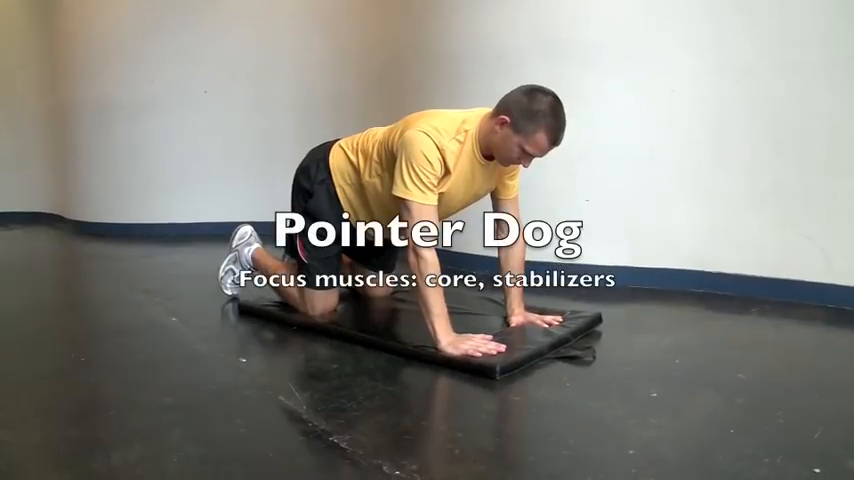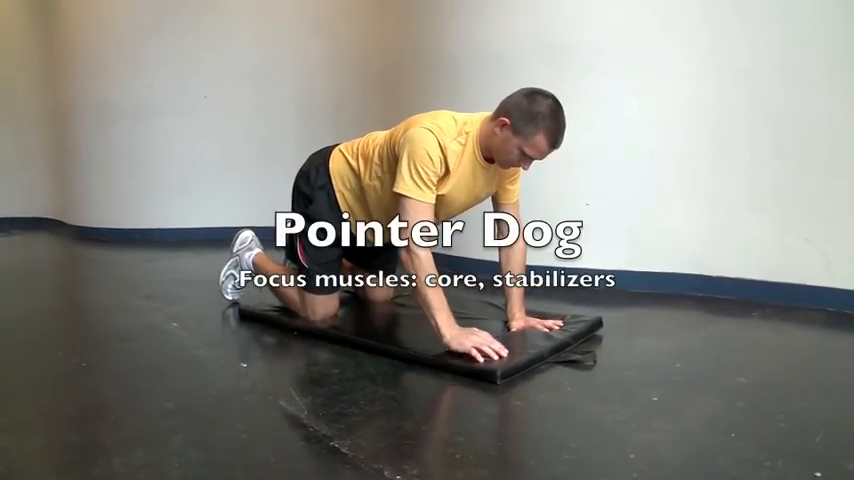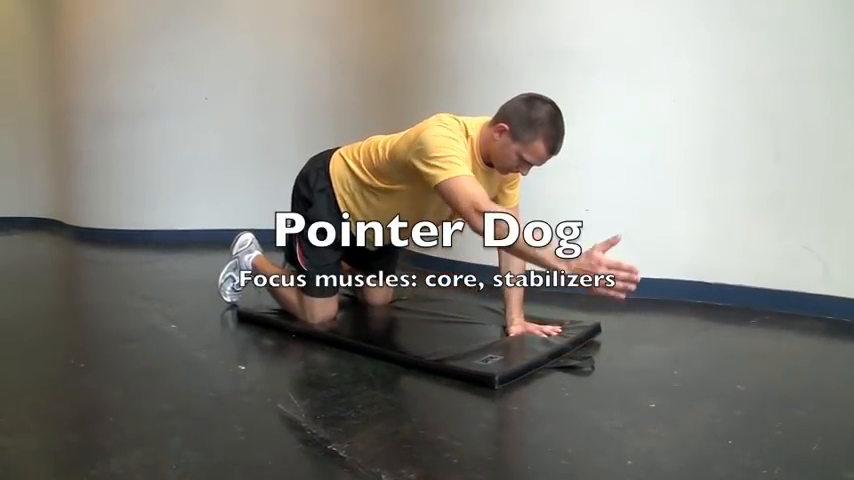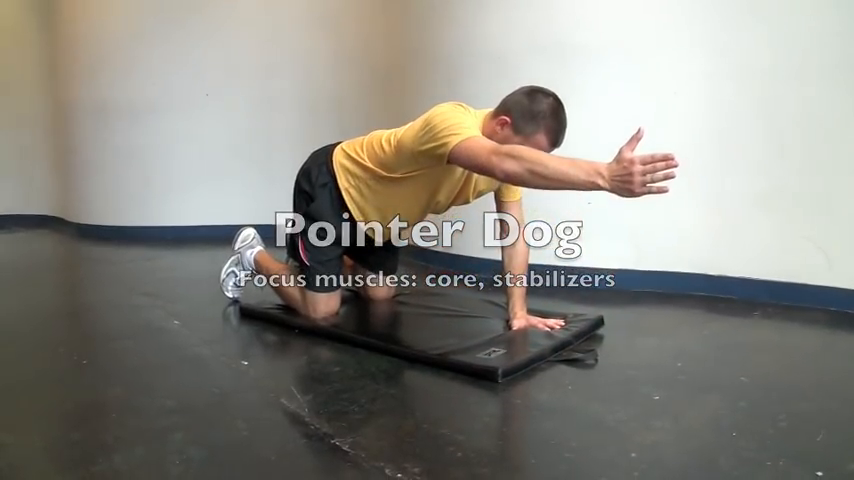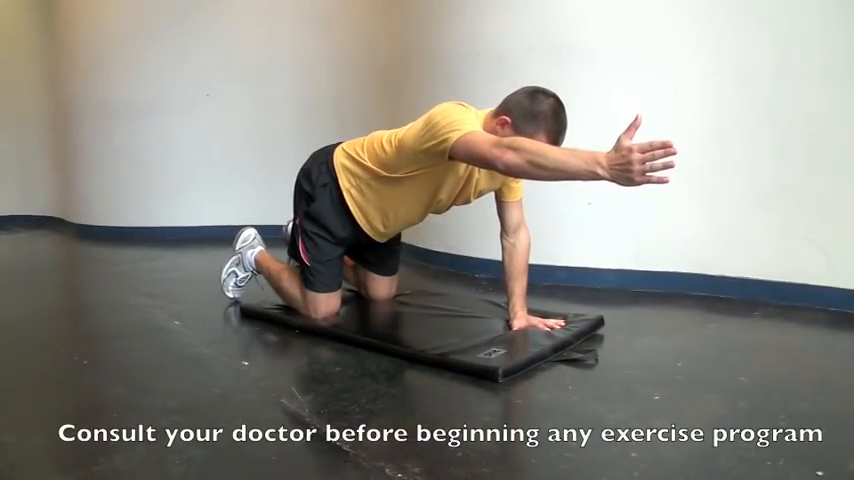
dt=1s
person 1, frame 1
left shoulder: (506, 145)
right shoulder: (429, 141)
left elbow: (510, 230)
right elbow: (421, 246)
left wrist: (516, 309)
right wrist: (445, 336)
left hip: (376, 206)
right hip: (329, 185)
left knee: (378, 292)
right knee: (319, 308)
left ankle: (317, 254)
right ankle: (251, 253)
person 1, frame 2
left shoulder: (507, 149)
right shoulder: (431, 140)
left elbow: (511, 233)
right elbow: (413, 244)
left wrist: (516, 312)
right wrist: (450, 331)
left hip: (378, 212)
right hip: (329, 189)
left knee: (378, 297)
right knee: (319, 312)
right ankle: (252, 258)
person 1, frame 3
left shoulder: (508, 151)
right shoulder: (442, 140)
left elbow: (512, 231)
right elbow: (482, 218)
left wrist: (515, 317)
right wrist: (571, 266)
left hip: (378, 217)
right hip: (329, 192)
left knee: (378, 299)
right knee: (318, 315)
left ankle: (332, 265)
right ankle: (252, 259)
person 1, frame 4
left shoulder: (502, 149)
right shoulder: (451, 122)
left elbow: (515, 232)
right elbow: (507, 165)
left wrist: (518, 311)
right wrist: (606, 175)
left hip: (376, 212)
right hip: (331, 187)
left knee: (380, 294)
right knee: (321, 310)
left ankle: (319, 252)
right ankle: (254, 254)
person 1, frame 5
left shoulder: (503, 150)
right shoulder: (452, 121)
left elbow: (515, 233)
right elbow: (509, 158)
left wrist: (518, 310)
right wrist: (605, 165)
left hip: (377, 213)
right hip: (332, 188)
left knee: (381, 294)
right knee: (321, 310)
left ankle: (308, 243)
right ankle: (254, 255)
